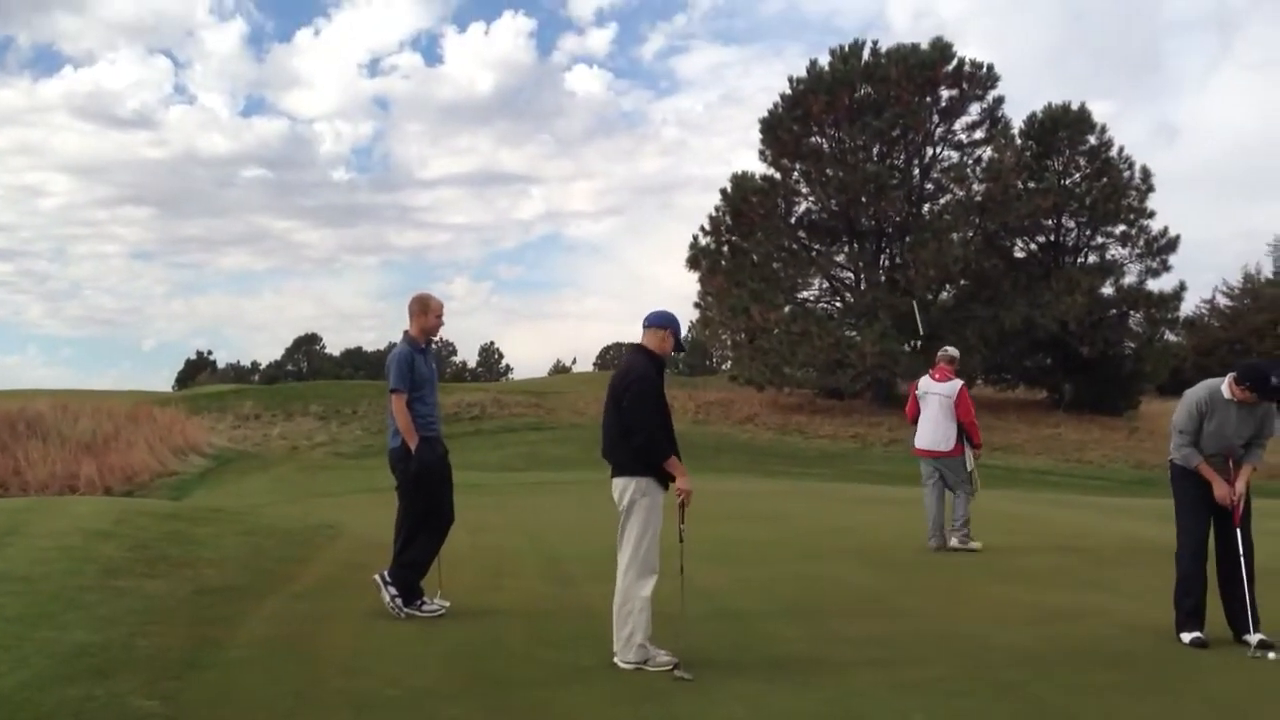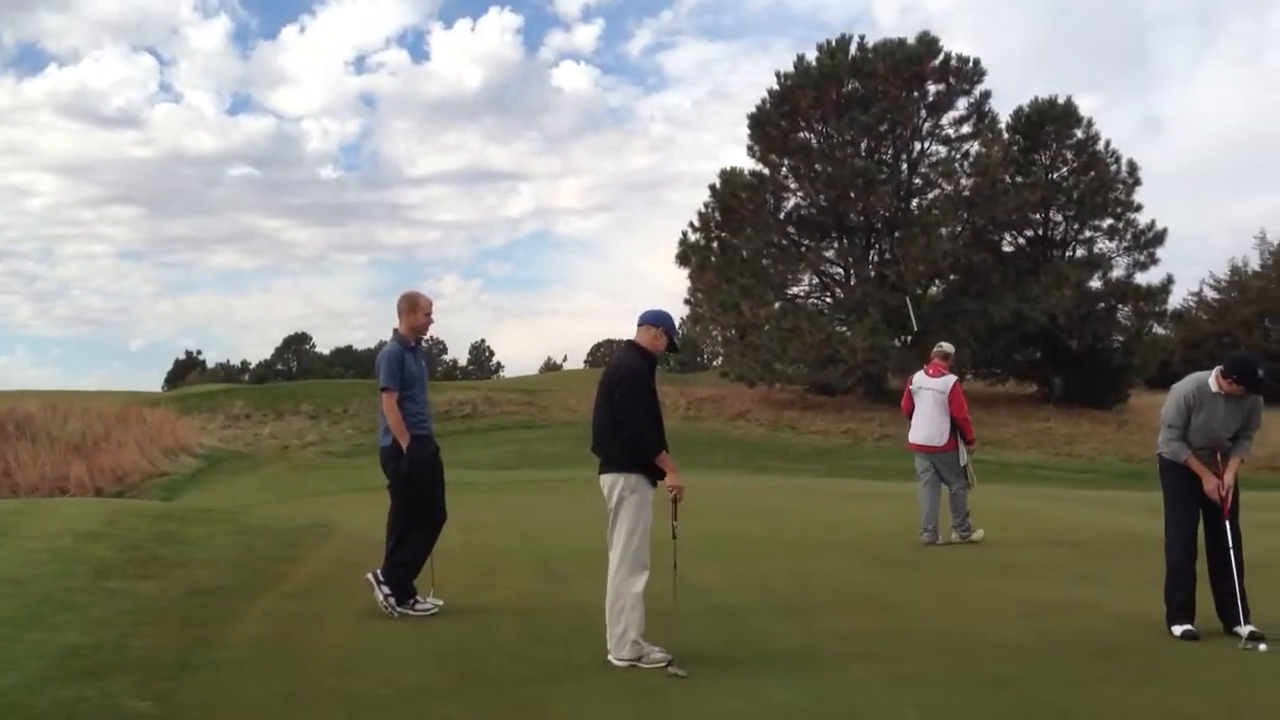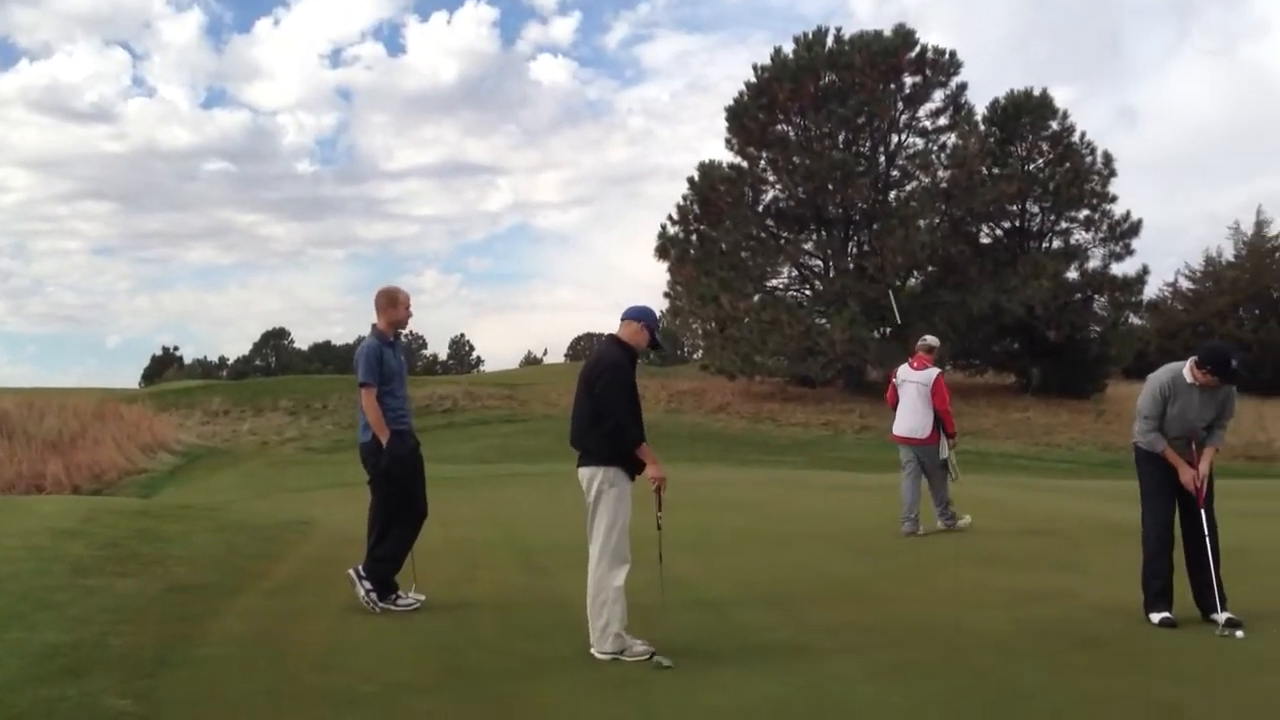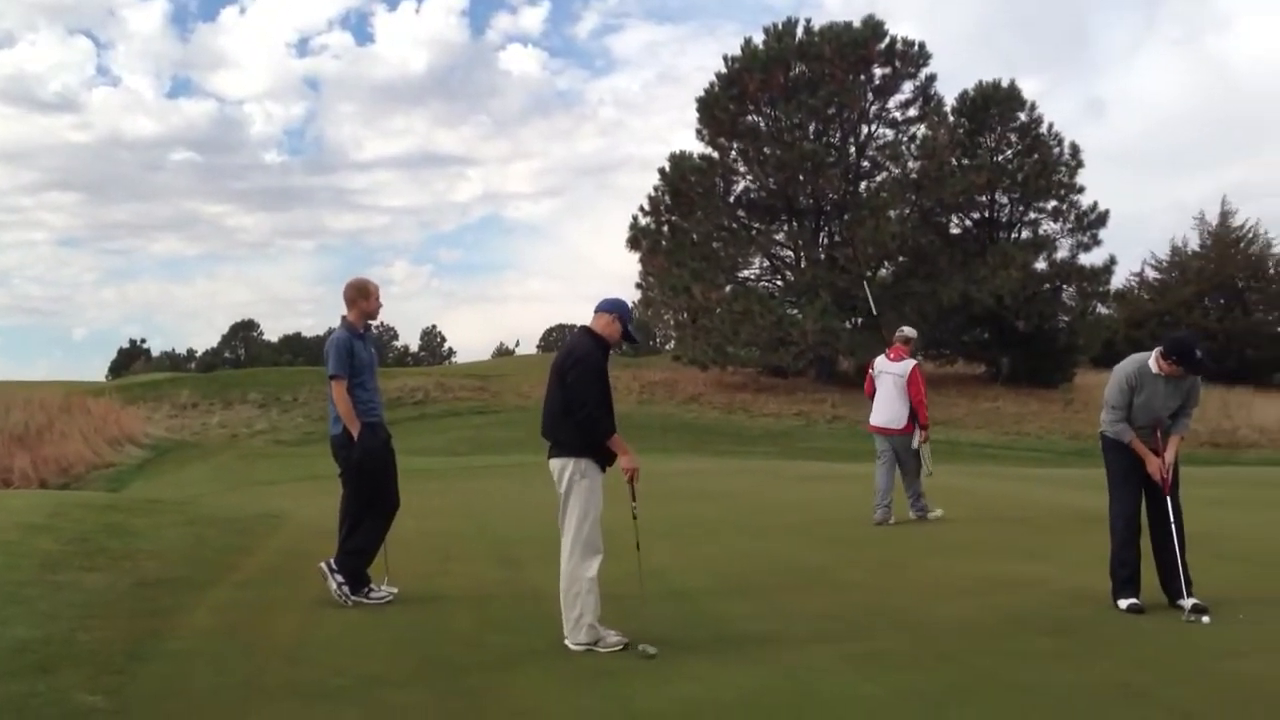
dt=0.1s
person 1, frame 1
left shoulder: (634, 367)
right shoulder: (642, 372)
right elbow: (647, 433)
left wrist: (671, 471)
right wrist: (679, 473)
left hip: (634, 474)
right hip: (640, 477)
left knee: (635, 563)
right knee: (637, 565)
left ankle: (632, 644)
right ankle: (631, 651)
person 1, frame 2
left shoulder: (626, 363)
right shoulder: (633, 368)
right elbow: (637, 428)
left wrist: (661, 467)
right wrist: (669, 468)
left hip: (623, 470)
right hip: (629, 474)
left knee: (627, 560)
right knee: (628, 562)
left ankle: (626, 642)
right ankle: (625, 648)
person 1, frame 3
left shoulder: (607, 357)
right shoulder: (614, 361)
right elbow: (618, 421)
left wrist: (640, 459)
right wrist: (651, 460)
left hip: (603, 464)
right hip: (607, 467)
left knee: (607, 554)
right knee: (609, 555)
left ankle: (608, 634)
right ankle: (608, 641)
person 1, frame 4
left shoulder: (580, 348)
right shoulder: (587, 353)
right elbow: (589, 412)
left wrist: (613, 449)
right wrist: (623, 451)
left hip: (574, 455)
right hip: (578, 458)
left knee: (579, 545)
right knee: (582, 547)
left ankle: (582, 626)
right ankle: (582, 632)
person 2, frame 1
left shoulder: (427, 353)
right shoulder: (402, 355)
right elbow: (399, 406)
right wrist: (416, 449)
left hip: (433, 446)
right hip: (412, 450)
left knee: (441, 518)
right knee: (414, 521)
left ankle: (402, 584)
right ankle: (401, 587)
person 2, frame 2
left shoulder: (417, 350)
right shoulder: (392, 353)
right elbow: (390, 405)
right wrist: (407, 447)
left hip: (424, 444)
right hip: (403, 449)
left knee: (433, 516)
right knee: (406, 519)
left ankle: (394, 583)
right ankle: (394, 586)
person 2, frame 3
left shoulder: (396, 346)
right shoulder: (370, 349)
right elbow: (369, 400)
right wrist: (387, 443)
left hip: (404, 439)
right hip: (383, 444)
left knee: (414, 511)
right knee: (387, 515)
left ankle: (376, 578)
right ankle: (375, 580)
person 2, frame 4
left shoulder: (366, 337)
right shoulder: (340, 341)
right elbow: (339, 392)
right wrist: (358, 435)
left hip: (375, 431)
right hip: (354, 437)
left knee: (386, 503)
right knee: (359, 508)
left ankle: (348, 571)
right ankle: (347, 573)
person 3, frame 1
right shoulder: (1200, 396)
right elbow: (1182, 445)
left wrist: (1242, 480)
right wrist: (1215, 481)
left hip: (1233, 475)
right hip: (1191, 472)
left knee: (1239, 548)
right knee: (1193, 545)
left ankle: (1245, 627)
right ankle: (1188, 624)
person 3, frame 2
left shoulder: (1251, 398)
right shoulder: (1188, 390)
left elbow: (1245, 437)
right elbow: (1171, 439)
left wrist: (1230, 472)
right wrist: (1204, 475)
left hip: (1221, 468)
right hip: (1180, 465)
left knee: (1227, 541)
right knee: (1182, 538)
left ankle: (1236, 618)
right ankle: (1179, 617)
person 3, frame 3
left shoulder: (1225, 388)
right shoulder: (1163, 380)
left elbow: (1219, 426)
right elbow: (1147, 431)
left wrist: (1205, 461)
right wrist: (1180, 466)
left hip: (1196, 456)
right hip: (1155, 454)
left knee: (1204, 529)
right knee: (1159, 527)
left ankle: (1213, 605)
right ankle: (1157, 605)
person 3, frame 4
left shoulder: (1189, 378)
right shoulder: (1129, 371)
left elbow: (1184, 415)
right elbow: (1115, 421)
left wrist: (1170, 450)
right wrist: (1147, 457)
left hip: (1161, 445)
right hip: (1121, 443)
left knee: (1169, 516)
right knee: (1126, 515)
left ankle: (1179, 591)
right ankle: (1124, 591)
person 4, frame 1
left shoulder: (920, 383)
right shoulder: (958, 386)
left elbow: (911, 414)
right elbow: (968, 419)
right wrist: (976, 445)
left hip: (924, 446)
right hip: (950, 448)
left knee: (933, 492)
right knee: (963, 490)
left ankle: (936, 539)
right ankle: (959, 535)
person 4, frame 2
left shoulder: (915, 378)
right shoulder: (951, 381)
left elbow: (906, 409)
right elbow: (961, 414)
right wrist: (969, 440)
left hip: (918, 442)
right hip: (944, 443)
left knee: (927, 487)
right knee: (958, 484)
left ankle: (928, 533)
right ankle: (962, 530)
person 4, frame 3
left shoulder: (899, 371)
right shoulder: (935, 375)
left elbow: (891, 401)
right elbow: (943, 407)
right wrist: (951, 434)
left hip: (902, 433)
right hip: (927, 435)
left knee: (909, 477)
right knee: (938, 477)
left ankle: (909, 523)
right ankle: (947, 519)
person 4, frame 4
left shoulder: (877, 362)
right shoulder: (911, 366)
left elbow: (869, 391)
right elbow: (918, 399)
right wrist: (924, 427)
left hip: (879, 424)
right hip: (902, 426)
left knee: (884, 467)
right knee: (911, 469)
left ankle: (881, 511)
right ankle: (919, 510)
